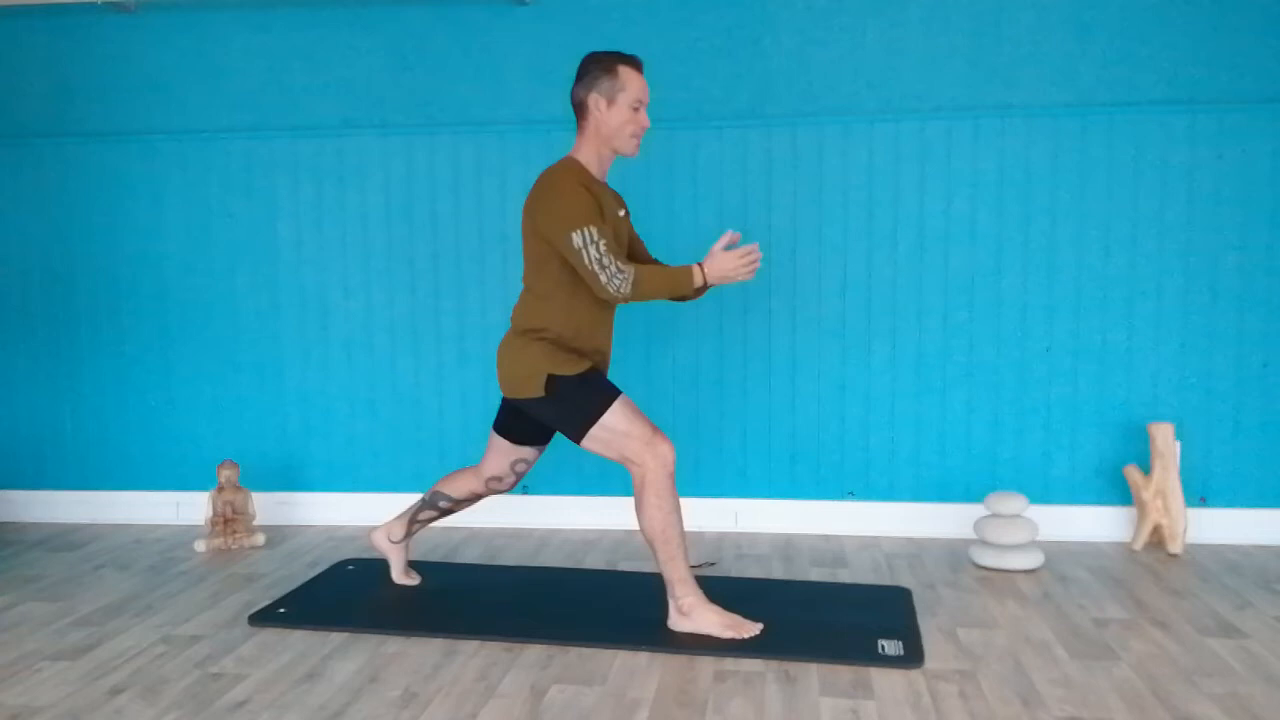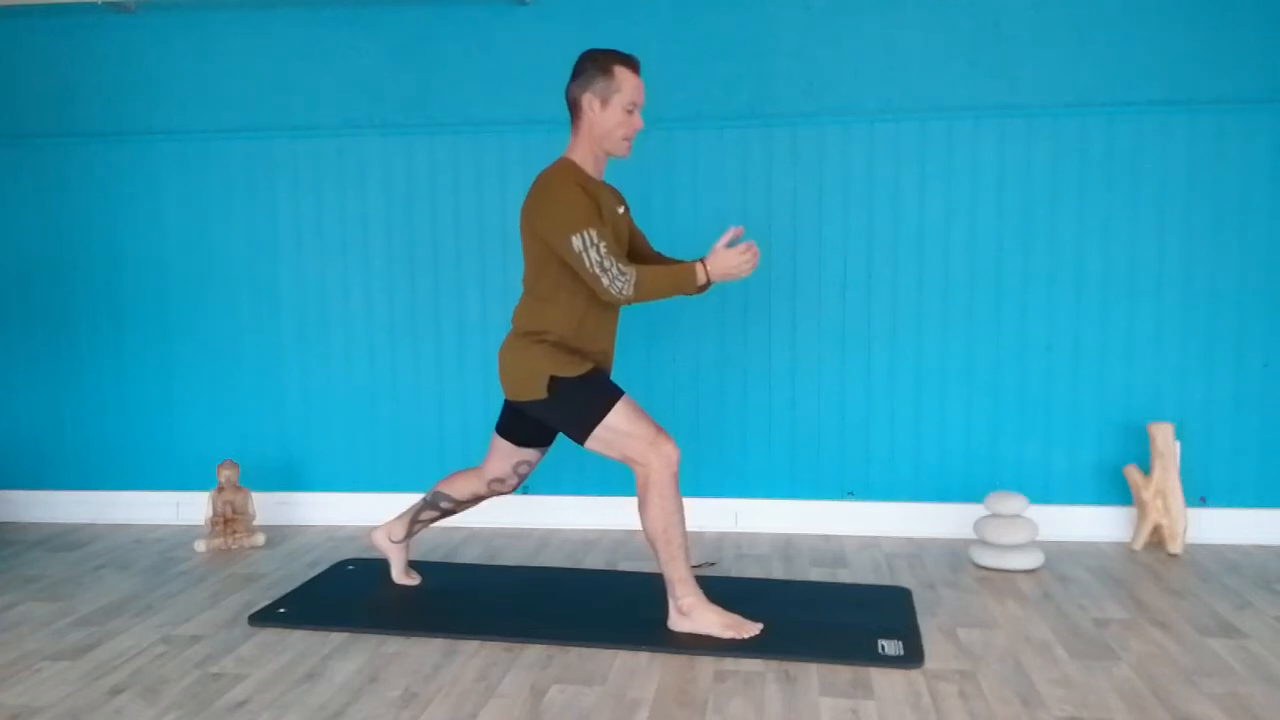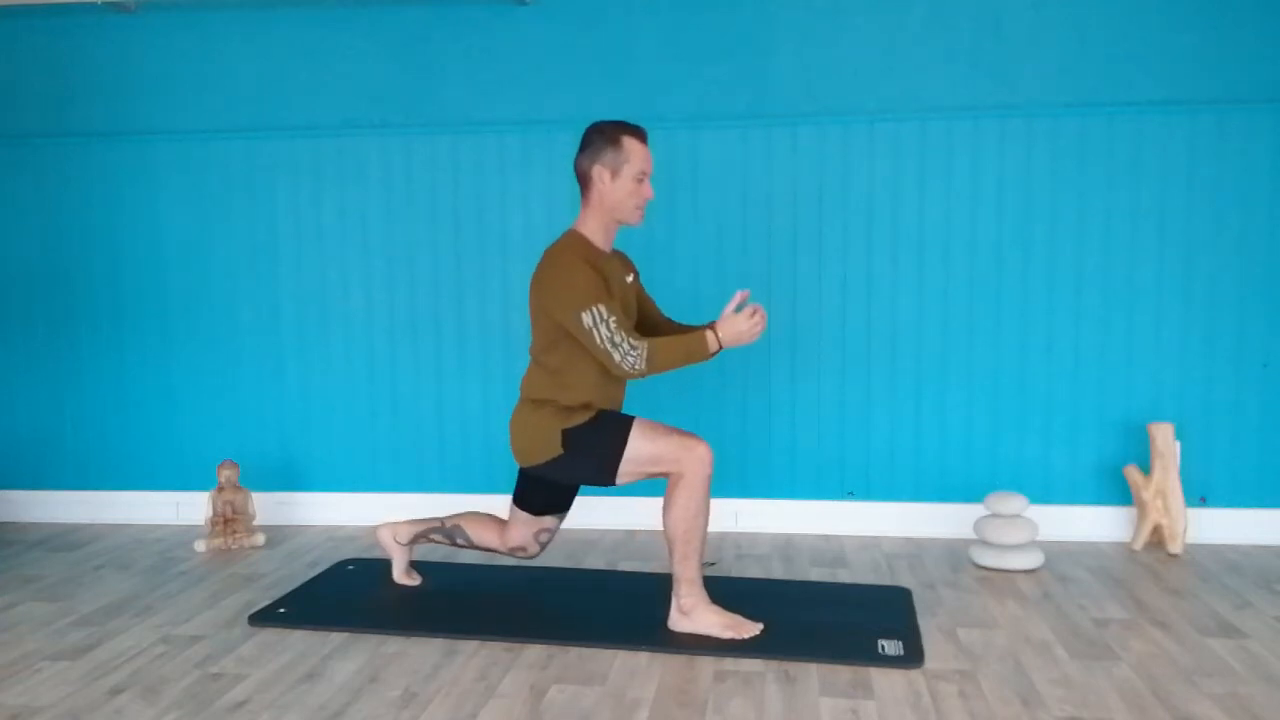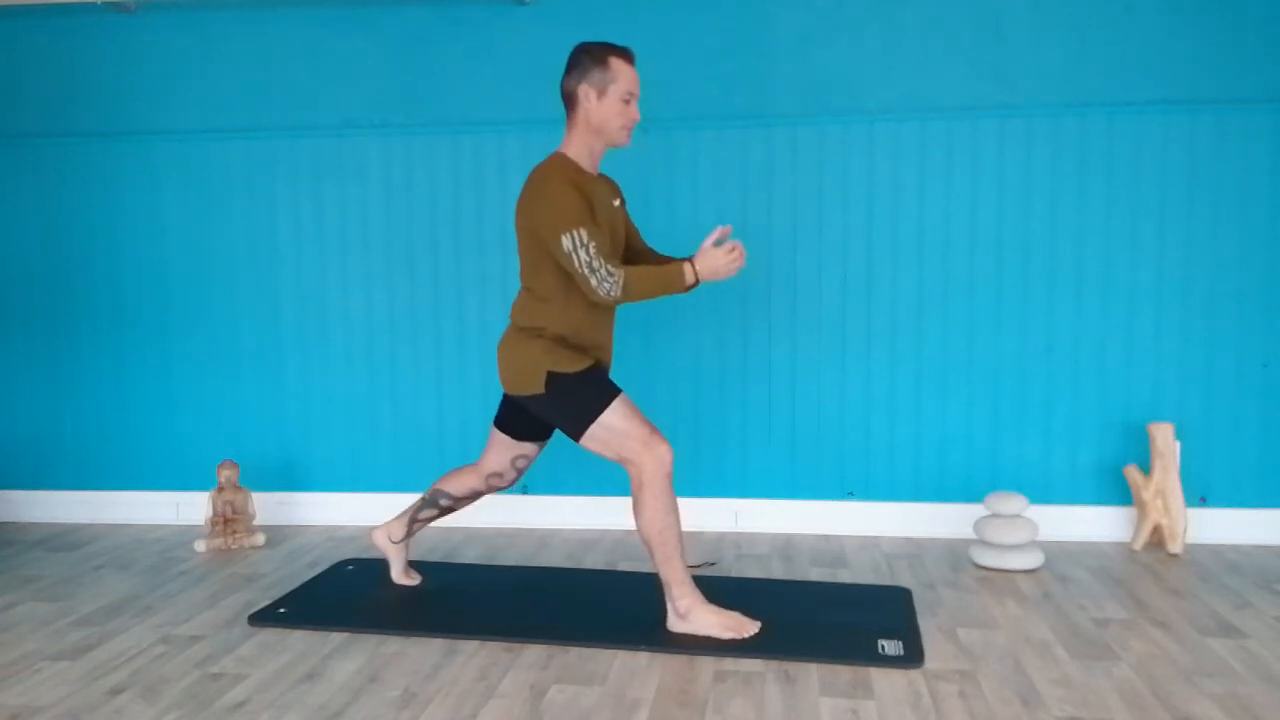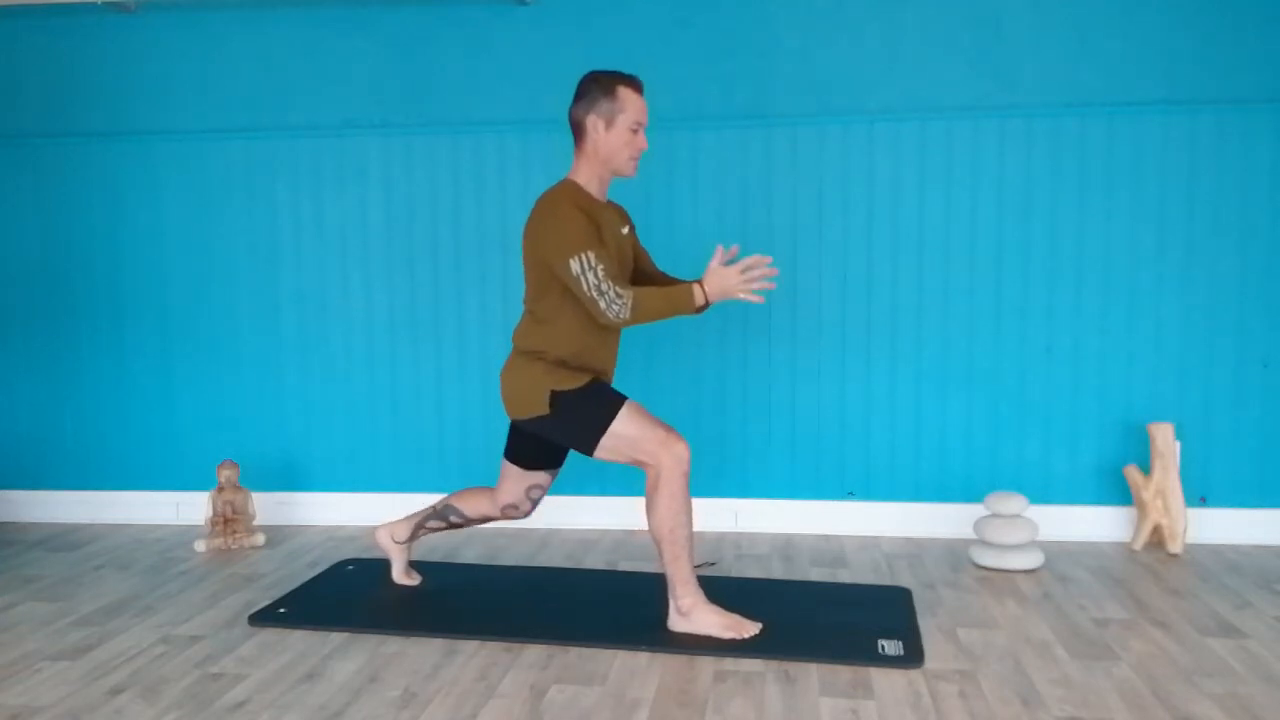
dt=1s
person 1, frame 1
left shoulder: (605, 198)
right shoulder: (562, 191)
left elbow: (643, 272)
right elbow: (614, 283)
left wrist: (704, 276)
right wrist: (703, 274)
left hip: (550, 363)
right hip: (546, 363)
left knee: (493, 476)
right knee: (655, 454)
left ankle: (394, 533)
right ankle: (687, 606)
person 1, frame 2
left shoulder: (605, 197)
right shoulder: (559, 192)
left elbow: (648, 265)
right elbow: (616, 284)
left wrist: (707, 268)
right wrist: (705, 272)
left hip: (552, 364)
right hip: (548, 364)
left knee: (497, 478)
right knee: (658, 453)
left ankle: (395, 533)
right ankle: (687, 606)
person 1, frame 3
left shoulder: (616, 265)
right shoulder: (568, 267)
left elbow: (659, 332)
right elbow: (628, 358)
left wrist: (716, 328)
right wrist: (716, 340)
left hip: (565, 425)
right hip: (557, 427)
left knee: (518, 542)
right knee: (692, 457)
left ankle: (402, 535)
right ankle: (689, 606)
person 1, frame 4
left shoulder: (603, 189)
right shoulder: (554, 188)
left elbow: (638, 259)
right elbow: (605, 283)
left wrist: (696, 263)
right wrist: (695, 272)
left hip: (553, 359)
right hip: (547, 360)
left knee: (495, 473)
right knee: (652, 454)
left ankle: (395, 533)
right ankle: (685, 607)
person 1, frame 5
left shoulder: (613, 217)
right shoulder: (561, 213)
left elbow: (651, 285)
right elbow: (612, 305)
left wrist: (709, 288)
right wrist: (704, 293)
left hip: (557, 383)
right hip: (547, 383)
left knee: (510, 503)
right knee: (670, 452)
left ankle: (400, 533)
right ankle: (687, 606)
